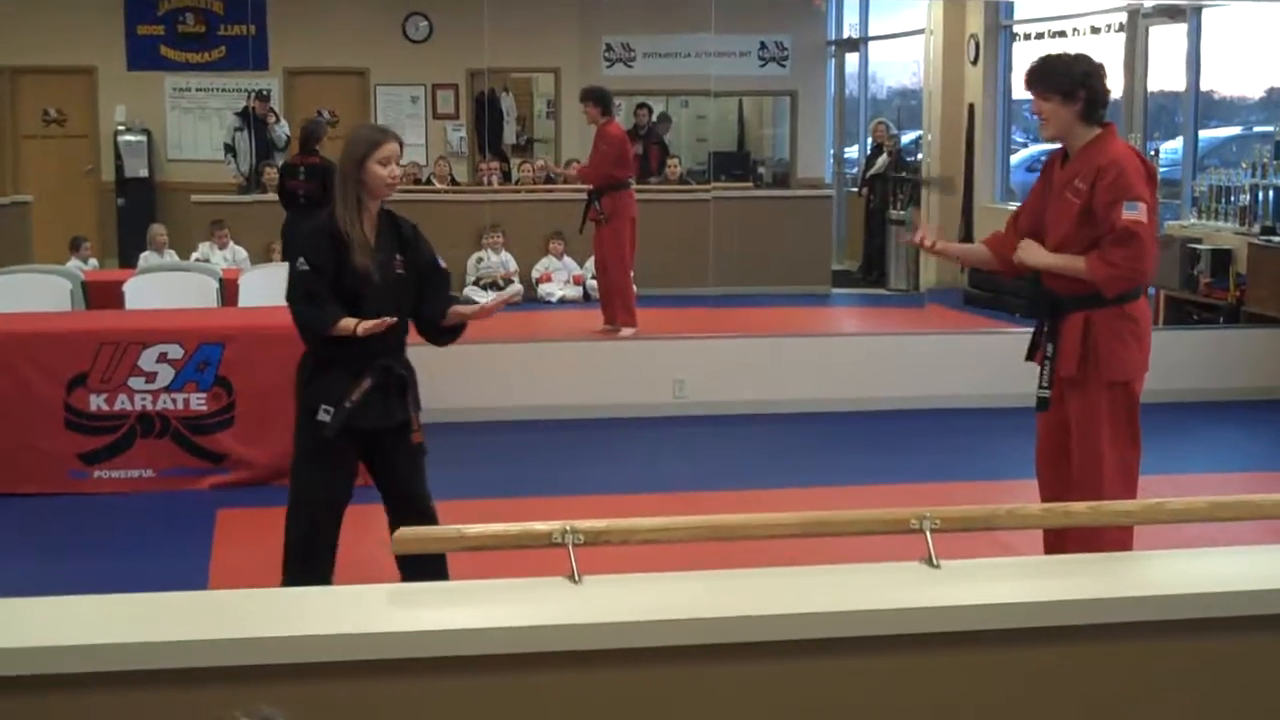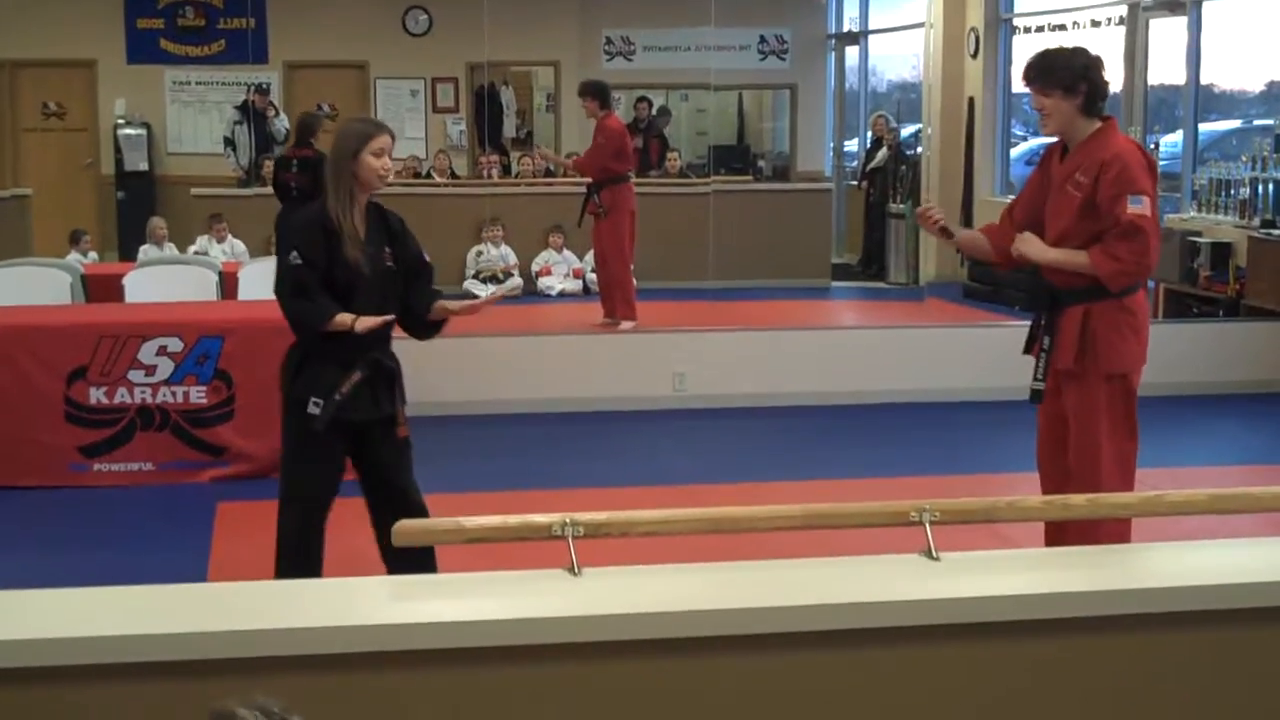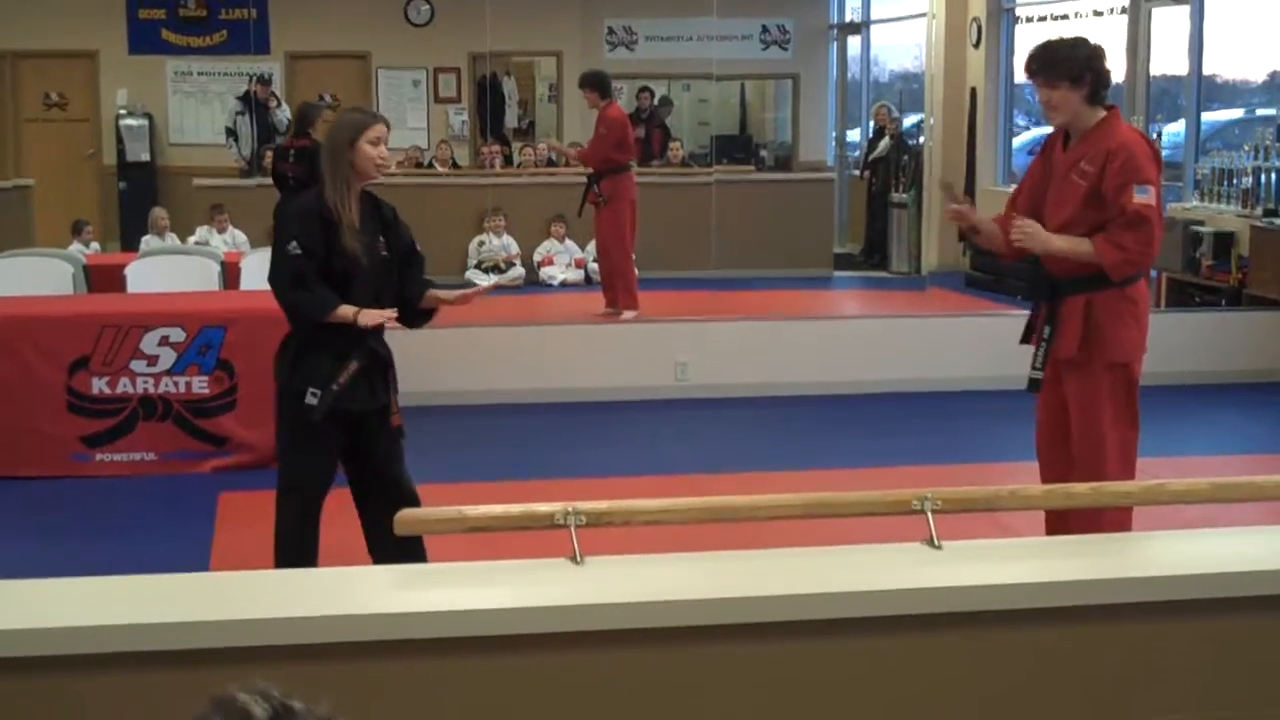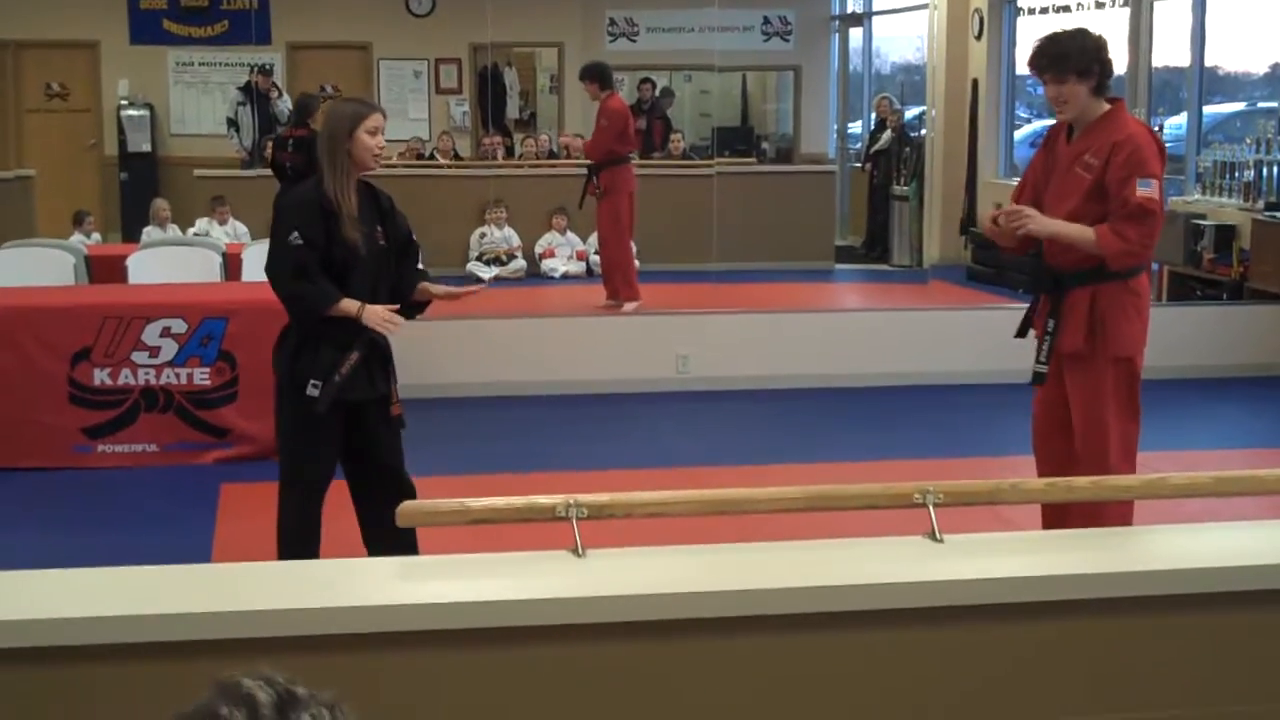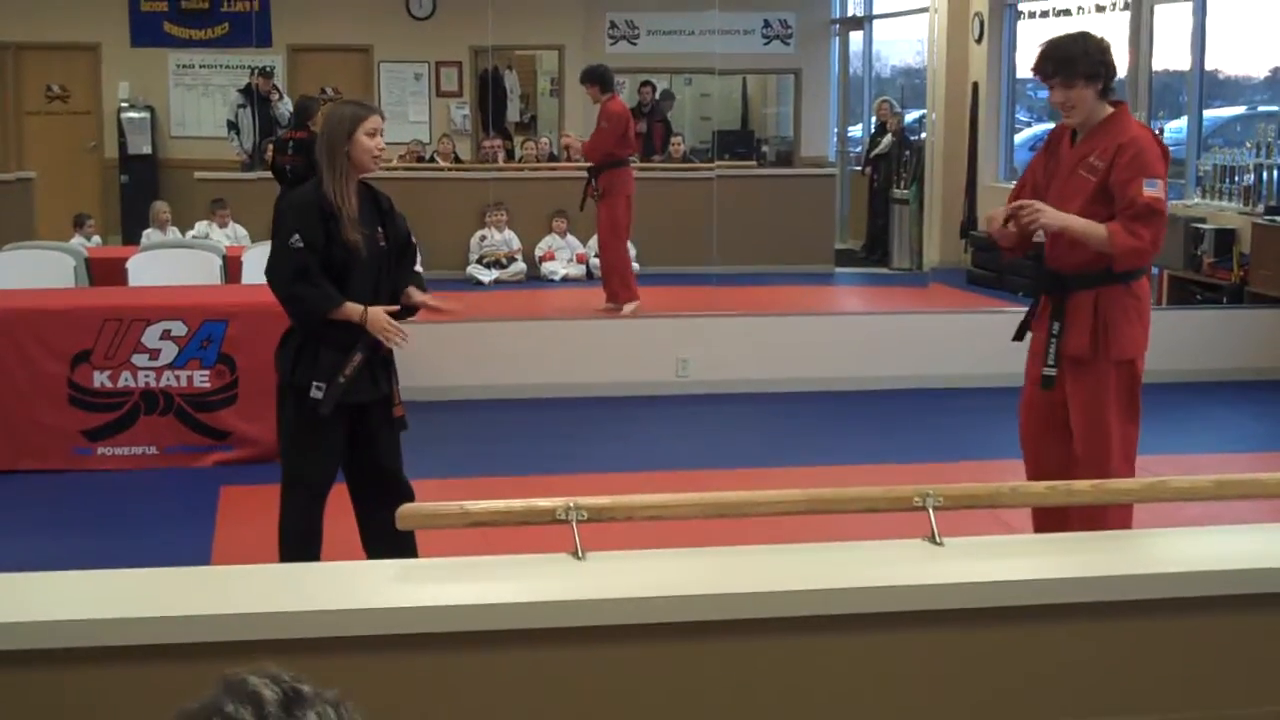
dt=0.1s
person 1, frame 1
left shoulder: (1119, 165)
right shoulder: (1059, 164)
left elbow: (1130, 263)
right elbow: (1014, 245)
left wrist: (1049, 260)
right wrist: (948, 248)
left hip: (1107, 334)
right hip: (1066, 330)
left knee: (1102, 470)
right knee: (1057, 465)
person 1, frame 2
left shoulder: (1121, 159)
right shoulder: (1056, 158)
left elbow: (1135, 257)
right elbow: (1011, 235)
left wrist: (1050, 255)
right wrist: (951, 234)
left hip: (1104, 326)
right hip: (1064, 323)
left knee: (1100, 464)
right knee: (1057, 458)
person 1, frame 3
left shoulder: (1126, 148)
right shoulder: (1058, 144)
left elbow: (1137, 247)
right elbow: (1019, 229)
left wrist: (1050, 242)
right wrist: (979, 225)
left hip: (1107, 316)
right hip: (1063, 310)
left knee: (1100, 452)
right knee: (1059, 446)
person 1, frame 4
left shoulder: (1130, 142)
right shoulder: (1056, 140)
left elbow: (1135, 239)
right elbow: (1028, 228)
left wrist: (1051, 227)
right wrist: (1003, 226)
left hip: (1106, 309)
right hip: (1059, 303)
left knee: (1101, 446)
right knee: (1053, 438)
person 1, frame 5
left shoulder: (1133, 144)
right shoulder: (1058, 142)
left elbow: (1141, 238)
right elbow: (1019, 234)
left wrist: (1063, 220)
right wrist: (1006, 225)
left hip: (1107, 313)
right hip: (1058, 305)
left knee: (1101, 450)
right knee: (1041, 436)
person 2, frame 1
left shoulder: (403, 234)
right shoulder: (321, 232)
left elbow: (429, 305)
right elbow: (308, 310)
left wrist: (465, 312)
right wrist: (355, 326)
left hip: (389, 381)
right hip: (332, 383)
left knee: (410, 495)
right knee: (318, 501)
person 2, frame 2
left shoulder: (390, 227)
right shoulder: (310, 225)
left elbow: (415, 299)
right elbow: (299, 304)
left wrist: (451, 308)
right wrist: (351, 323)
left hip: (376, 375)
right hip: (320, 377)
left knee: (396, 488)
right knee: (307, 495)
person 2, frame 3
left shoulder: (382, 214)
right shoulder: (303, 213)
left elbow: (405, 286)
right elbow: (295, 292)
left wrist: (442, 297)
right wrist: (355, 314)
left hip: (368, 364)
right hip: (315, 366)
left knee: (385, 476)
right knee: (304, 483)
person 2, frame 4
left shoulder: (379, 204)
right shoulder: (302, 204)
left elbow: (400, 277)
right elbow: (295, 284)
left wrist: (434, 291)
right wrist: (358, 309)
left hip: (367, 356)
right hip: (314, 357)
left knee: (383, 468)
right knee: (306, 476)
person 2, frame 5
left shoulder: (378, 205)
right shoulder: (303, 205)
left elbow: (398, 270)
right elbow: (294, 285)
left wrist: (414, 297)
right wrist: (362, 314)
left hip: (368, 357)
right hip: (316, 359)
left knee: (382, 471)
right knee: (307, 478)
person 3, frame 1
left shoulder: (612, 135)
right shoulder: (604, 132)
left elbow: (593, 174)
left wrist: (560, 172)
right wrist: (580, 170)
left hip: (616, 204)
right hip: (607, 203)
left knee: (617, 264)
right knee: (603, 264)
left ankle: (627, 321)
right ankle: (613, 319)
person 3, frame 2
left shoulder: (611, 128)
right shoulder: (605, 125)
left elbow: (588, 165)
left wrist: (553, 158)
right wrist: (571, 162)
left hip: (615, 198)
right hip: (606, 197)
left knee: (617, 257)
right knee: (603, 258)
left ankle: (626, 314)
right ankle: (612, 312)
person 3, frame 3
left shoulder: (612, 117)
right shoulder: (607, 114)
left elbow: (592, 157)
left wrist: (562, 148)
right wrist: (571, 151)
left hip: (615, 187)
right hip: (608, 186)
left knee: (618, 247)
right knee: (605, 247)
left ankle: (628, 303)
right ankle: (613, 301)
person 3, frame 4
left shoulder: (612, 109)
right shoulder: (610, 106)
left elbow: (596, 149)
left wrist: (571, 142)
right wrist: (577, 143)
left hip: (615, 178)
right hip: (610, 177)
left knee: (617, 238)
right knee: (607, 239)
left ankle: (630, 295)
right ankle: (616, 294)
person 3, frame 5
left shoulder: (612, 111)
right shoulder: (613, 108)
left elbow: (595, 151)
left wrist: (573, 142)
right wrist: (578, 143)
left hip: (613, 180)
right hip: (612, 178)
left knee: (612, 240)
right knee: (609, 240)
left ankle: (628, 296)
right ankle: (617, 297)
